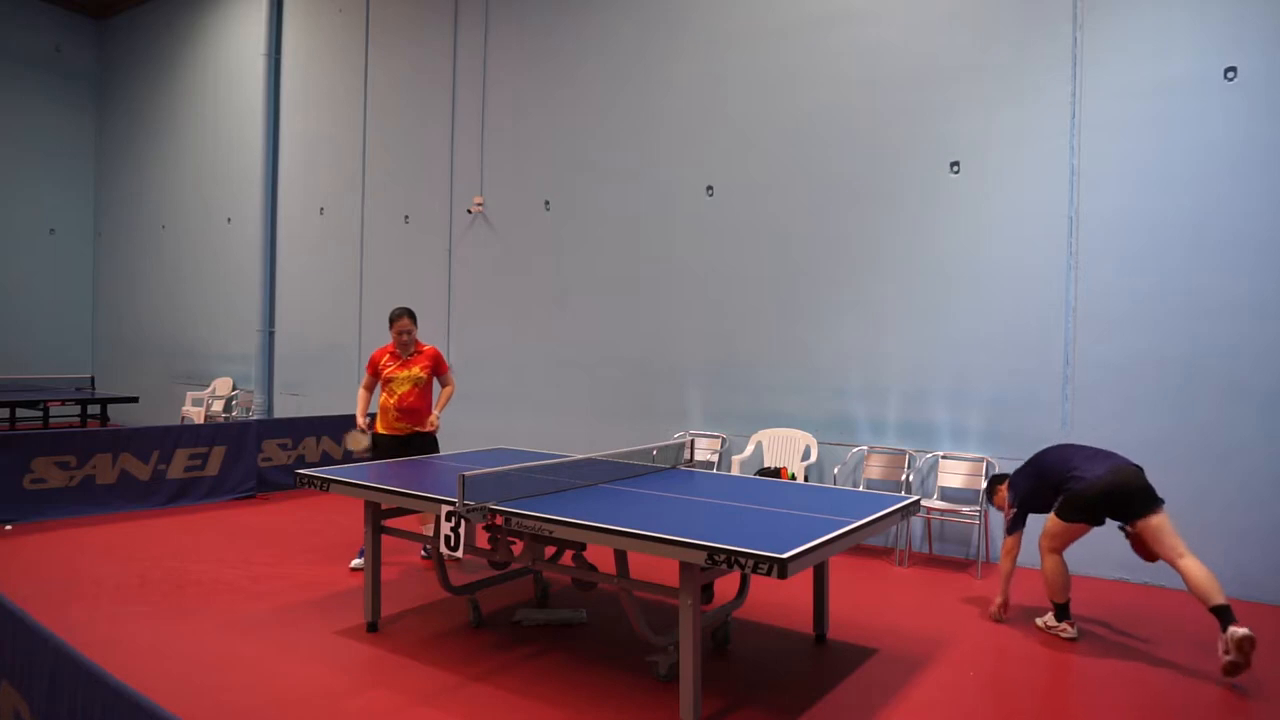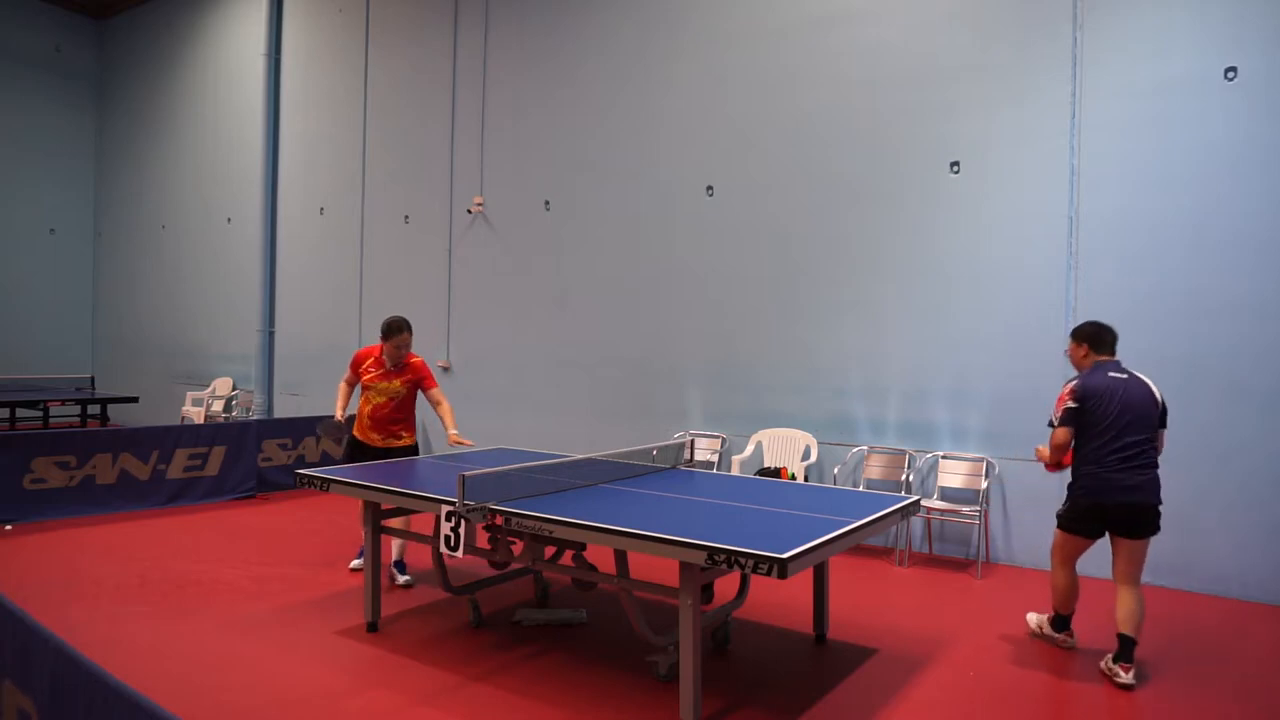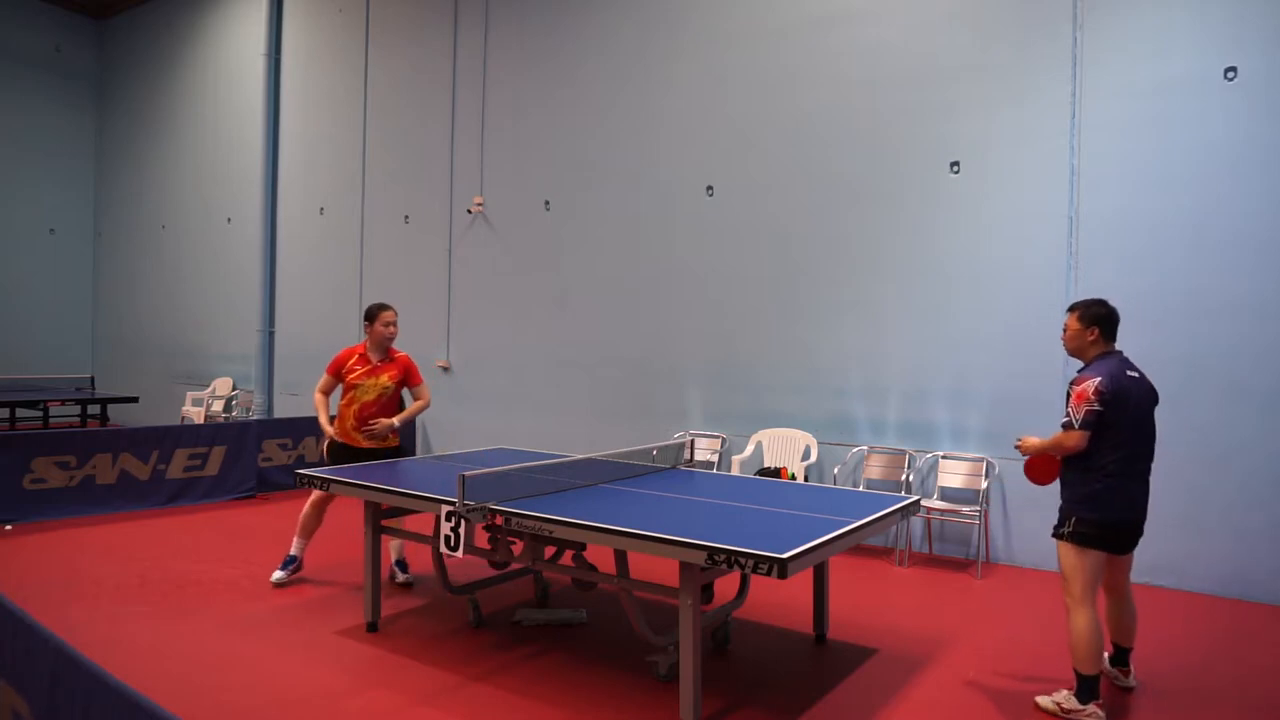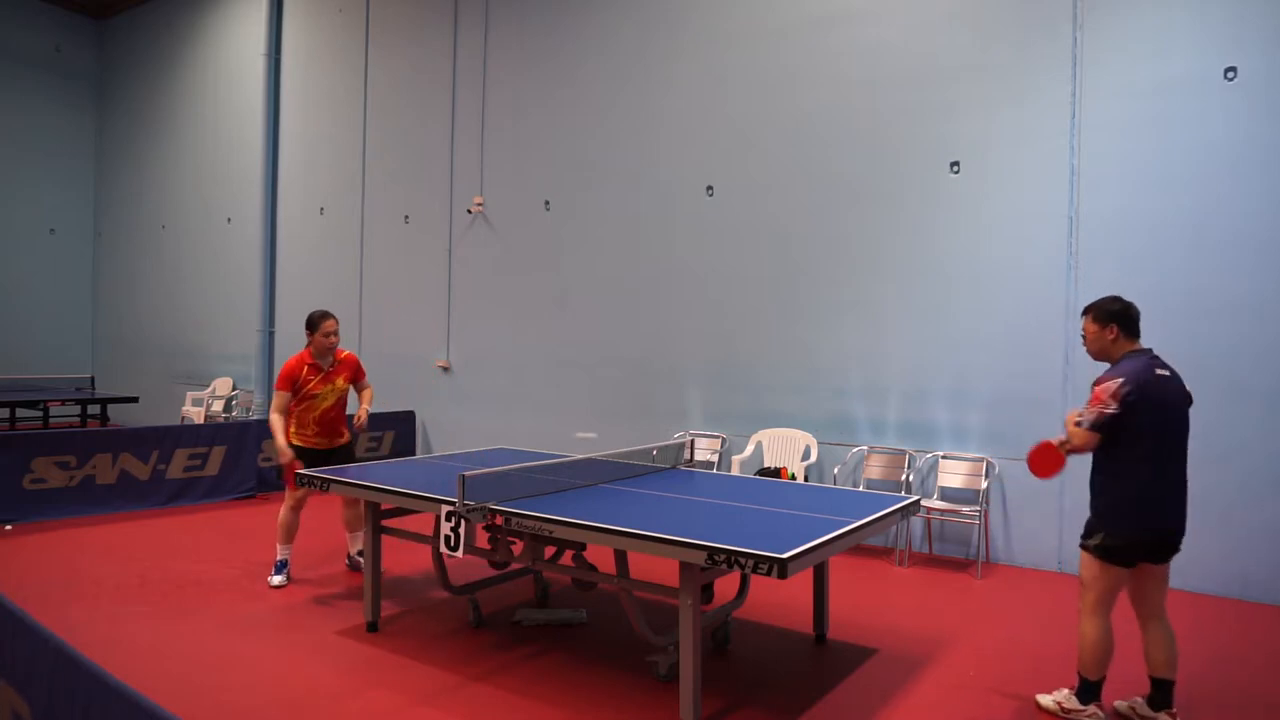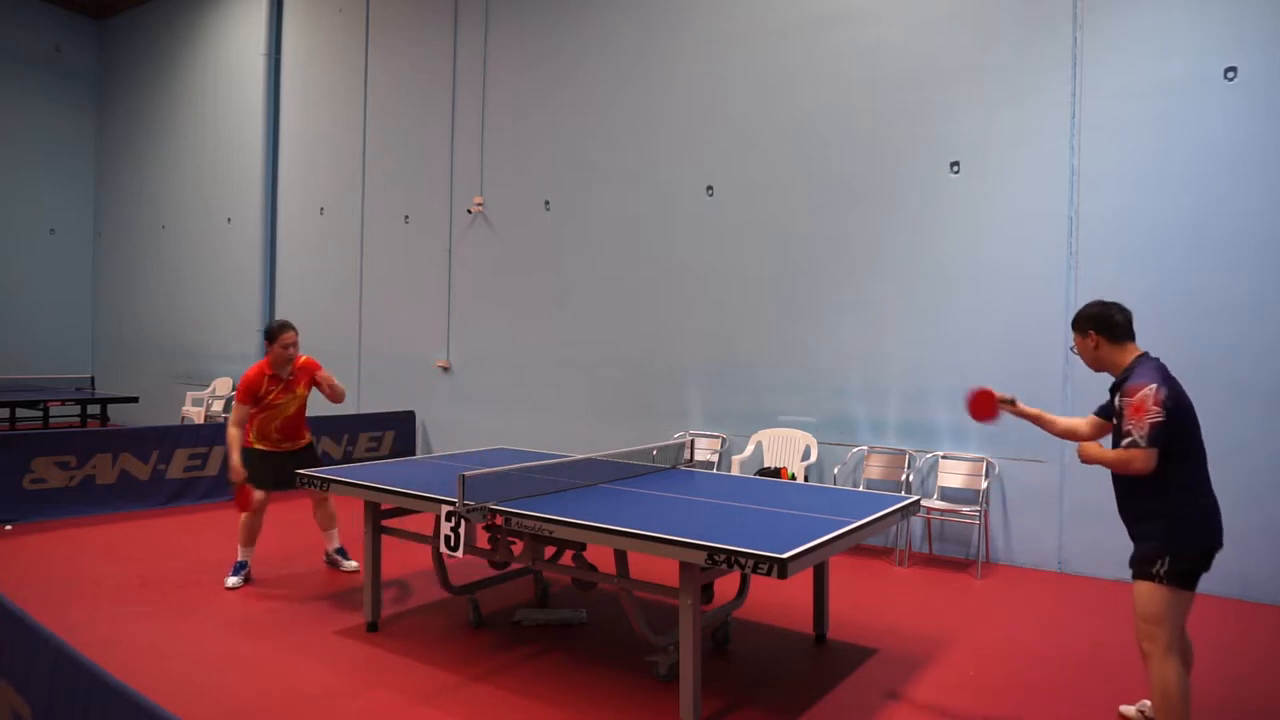
dt=1s
person 1, frame 1
left shoulder: (1017, 489)
left elbow: (1010, 548)
left wrist: (1003, 594)
right wrist: (1130, 516)
left hip: (1090, 488)
right hip: (1130, 475)
left knee: (1049, 547)
right knee: (1180, 555)
left ankle: (1061, 620)
right ankle: (1230, 627)
person 1, frame 2
left shoulder: (1079, 387)
right shoulder: (1148, 388)
left elbow: (1061, 441)
right elbow: (1157, 445)
left wrist: (1050, 458)
left hip: (1092, 493)
right hip: (1142, 495)
left knee: (1062, 561)
right knee: (1128, 582)
left ankle: (1060, 628)
right ankle: (1123, 662)
person 1, frame 3
left shoulder: (1091, 381)
right shoulder: (1142, 380)
left elbow: (1073, 442)
left wrist: (1038, 446)
left hip: (1090, 507)
right hip: (1131, 506)
left knee: (1079, 601)
right knee: (1118, 589)
right ankle: (1120, 667)
person 1, frame 4
left shoulder: (1116, 381)
right shoulder: (1168, 376)
left elbow: (1084, 441)
left wrist: (1072, 426)
right wrist: (1083, 433)
left hip: (1122, 518)
right hip: (1164, 516)
left knee: (1093, 609)
right knee: (1151, 612)
person 1, frame 5
left shoulder: (1142, 388)
right shoulder: (1134, 382)
left elbow: (1142, 461)
right elbow: (1087, 429)
left wrist: (1097, 456)
right wrist: (1024, 411)
left hip: (1173, 533)
right hip: (1179, 529)
left knee: (1155, 643)
right knee: (1168, 631)
person 2, frame 1
left shoulder: (432, 355)
right shoulder: (380, 357)
left elbow: (449, 385)
right elbow: (366, 388)
left wrist: (436, 413)
right wrist: (361, 414)
left hip: (421, 433)
right hip: (387, 433)
left ankle: (430, 545)
right ankle: (368, 548)
person 2, frame 2
left shoulder: (417, 367)
right shoulder: (363, 357)
left elbow: (440, 401)
right elbow: (347, 383)
left wrist: (452, 431)
right wrist: (340, 408)
left hip: (400, 444)
right hip: (363, 439)
left ankle: (397, 562)
right ankle: (368, 548)
person 2, frame 3
left shoulder: (403, 363)
right shoulder: (345, 358)
left elbow: (424, 400)
right elbow: (320, 393)
left wrist: (395, 422)
right wrist: (326, 425)
left hip: (384, 446)
right hip: (345, 443)
right knee: (319, 499)
left ankle: (398, 564)
right ankle: (294, 559)
person 2, frame 4
left shoulder: (349, 361)
right shoulder: (293, 367)
left elbow: (365, 388)
right elbow: (277, 412)
left wrist: (365, 408)
right wrist: (281, 443)
left hip: (338, 443)
right hip: (301, 444)
left knee: (352, 496)
right knee: (294, 500)
left ankle: (356, 554)
right ankle: (282, 563)
person 2, frame 5
left shoulder: (308, 366)
right shoulder: (252, 378)
left elbow: (338, 398)
right elbow: (235, 425)
left wrist: (332, 384)
right wrist: (235, 462)
left hip: (300, 444)
right hip: (262, 448)
left knee: (320, 494)
right knee: (256, 502)
left ankle: (335, 552)
right ankle: (241, 564)
